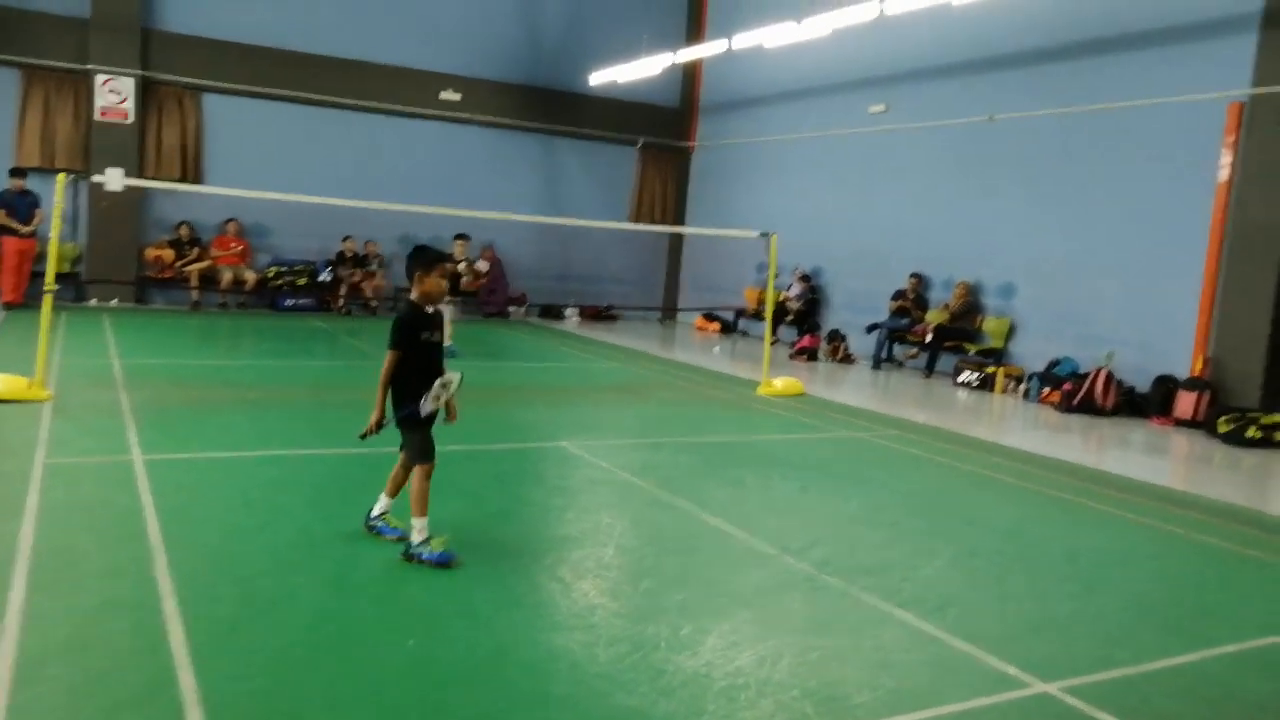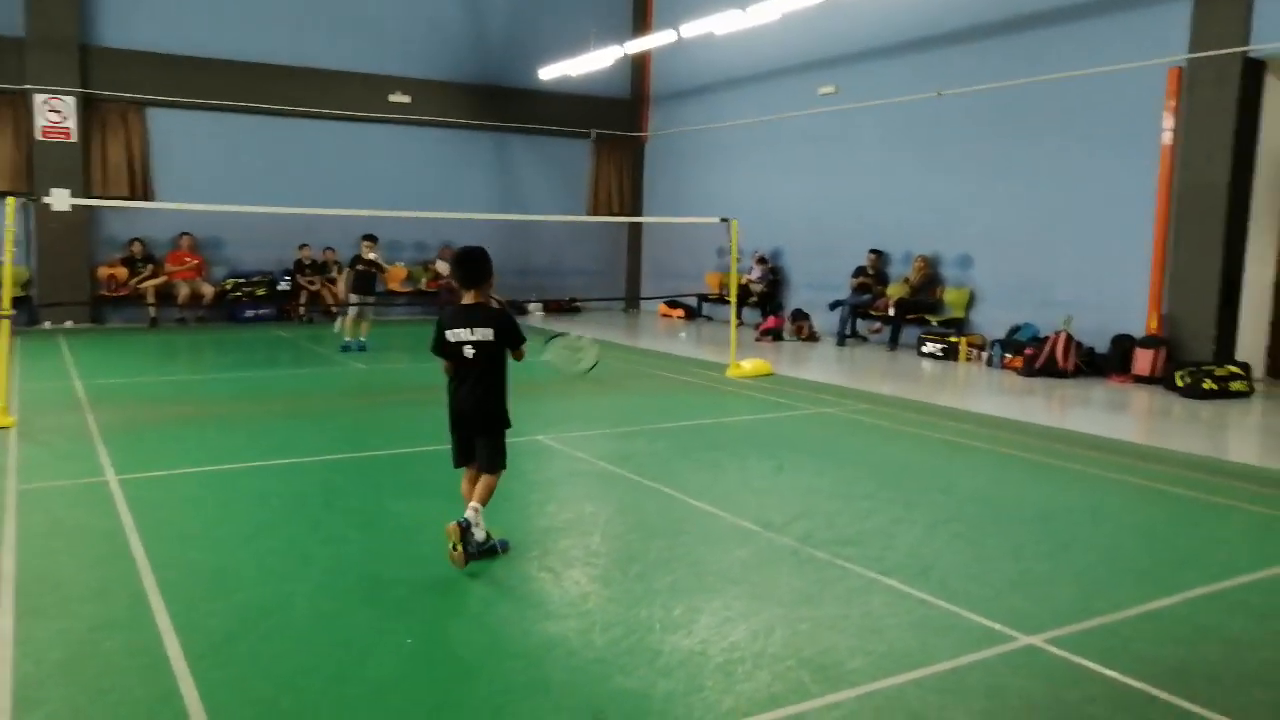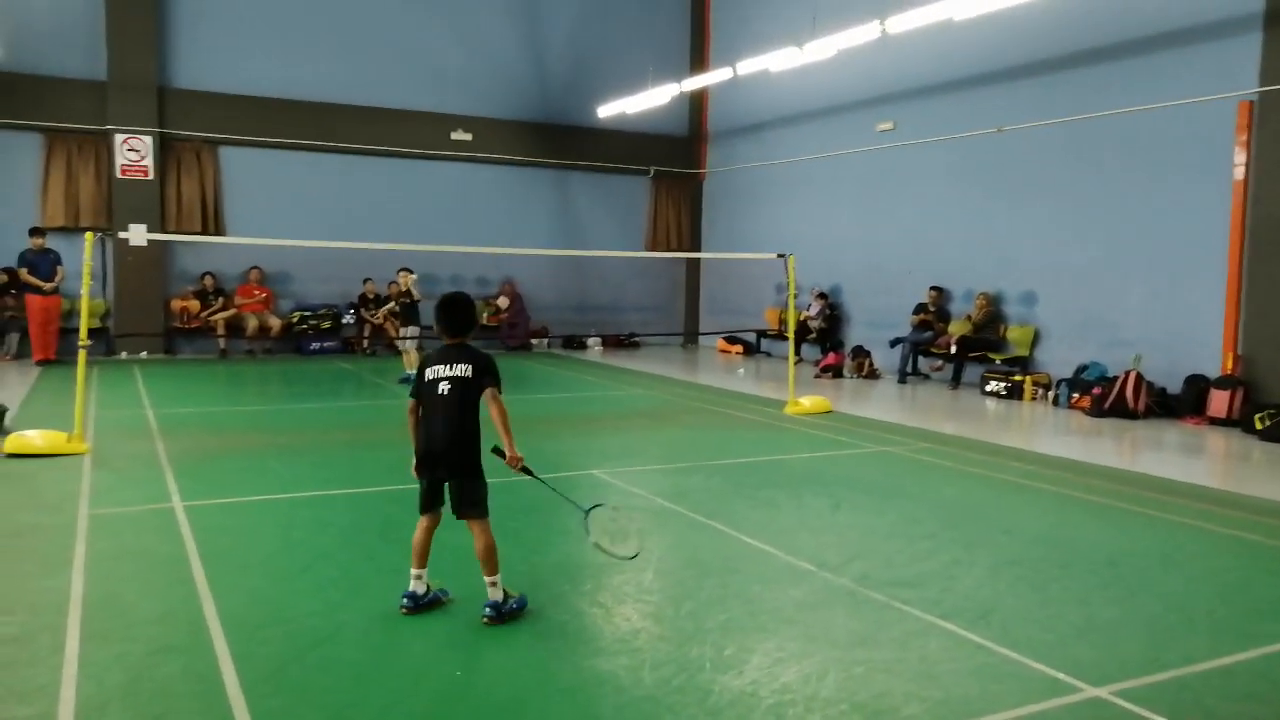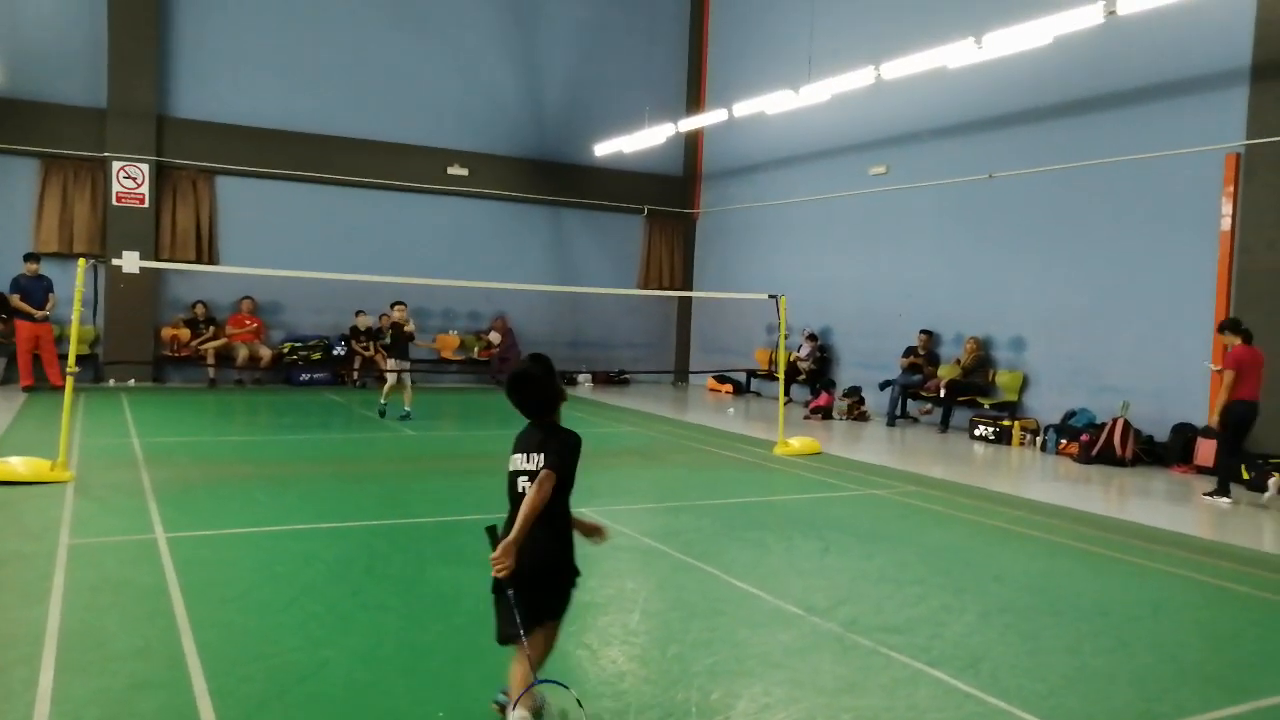
dt=1s
person 1, frame 1
left shoulder: (436, 315)
right shoulder: (407, 318)
right elbow: (390, 364)
left wrist: (447, 399)
right wrist: (379, 408)
left hip: (425, 404)
right hip: (408, 407)
left knee: (409, 461)
right knee: (423, 465)
left ankle: (378, 515)
right ankle: (419, 541)
person 1, frame 2
left shoulder: (447, 319)
right shoulder: (500, 317)
left elbow: (448, 366)
right elbow: (518, 355)
left hip: (459, 408)
right hip: (489, 408)
left knee: (471, 471)
right knee: (491, 472)
left ankle: (478, 535)
right ankle: (468, 522)
person 1, frame 3
left shoulder: (428, 362)
right shoulder: (480, 360)
left elbow: (412, 409)
right elbow: (493, 401)
left wrist: (417, 450)
right wrist: (510, 446)
left hip: (428, 452)
right hip: (461, 453)
left knee: (428, 518)
right knee: (479, 522)
left ankle: (415, 591)
right ankle: (496, 600)
person 1, frame 4
left shoulder: (521, 440)
right shoulder: (566, 440)
right elbow: (543, 488)
left wrist: (578, 523)
right wrist: (513, 540)
left hip: (515, 561)
right hip: (549, 558)
left knee: (525, 649)
right knee: (545, 627)
